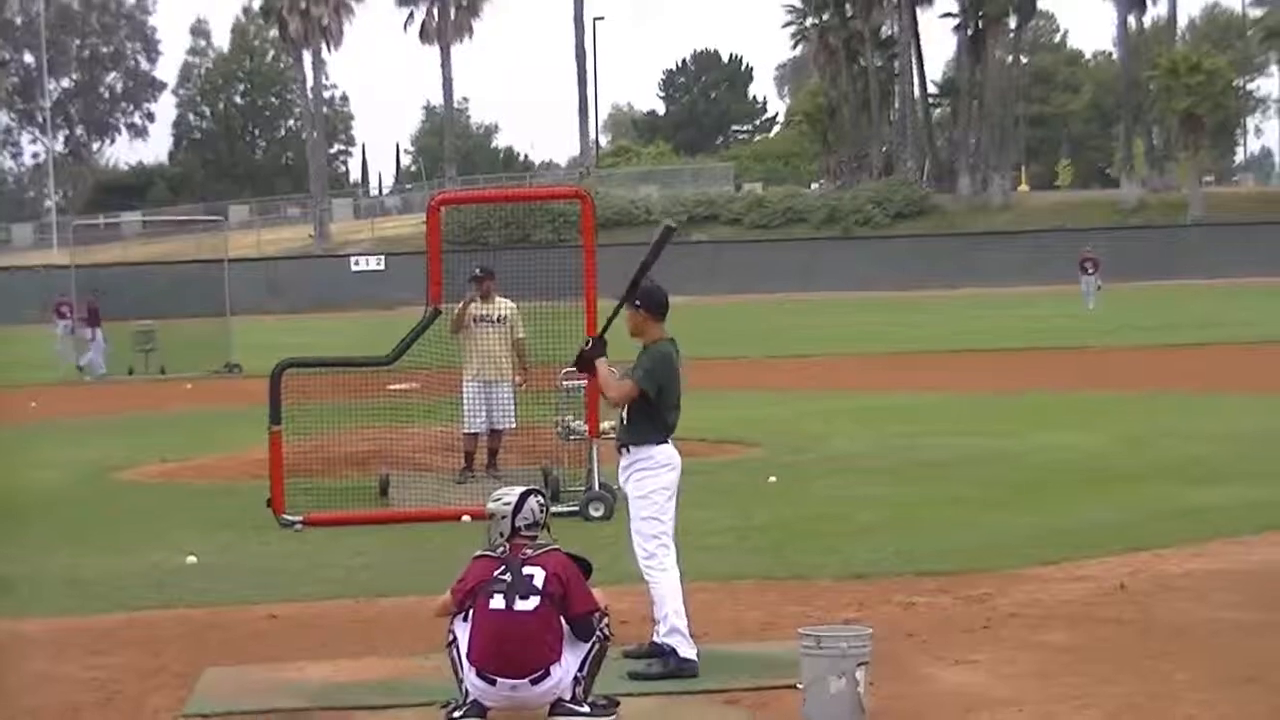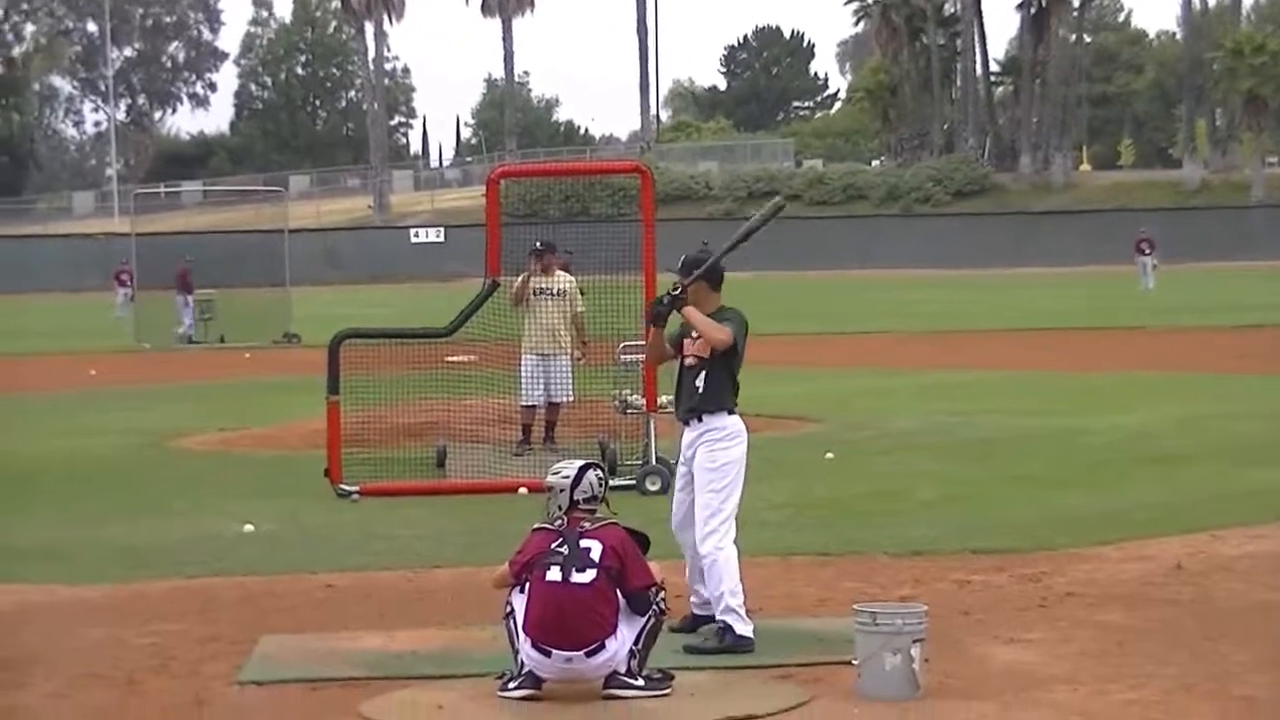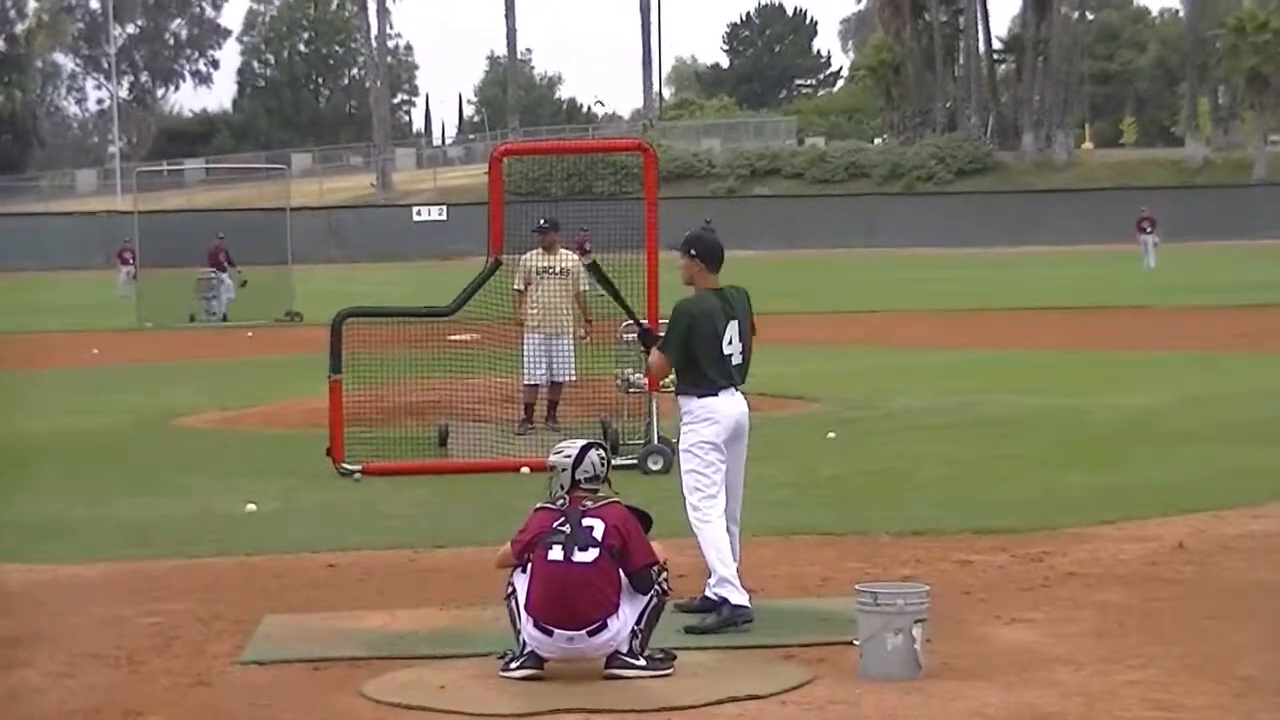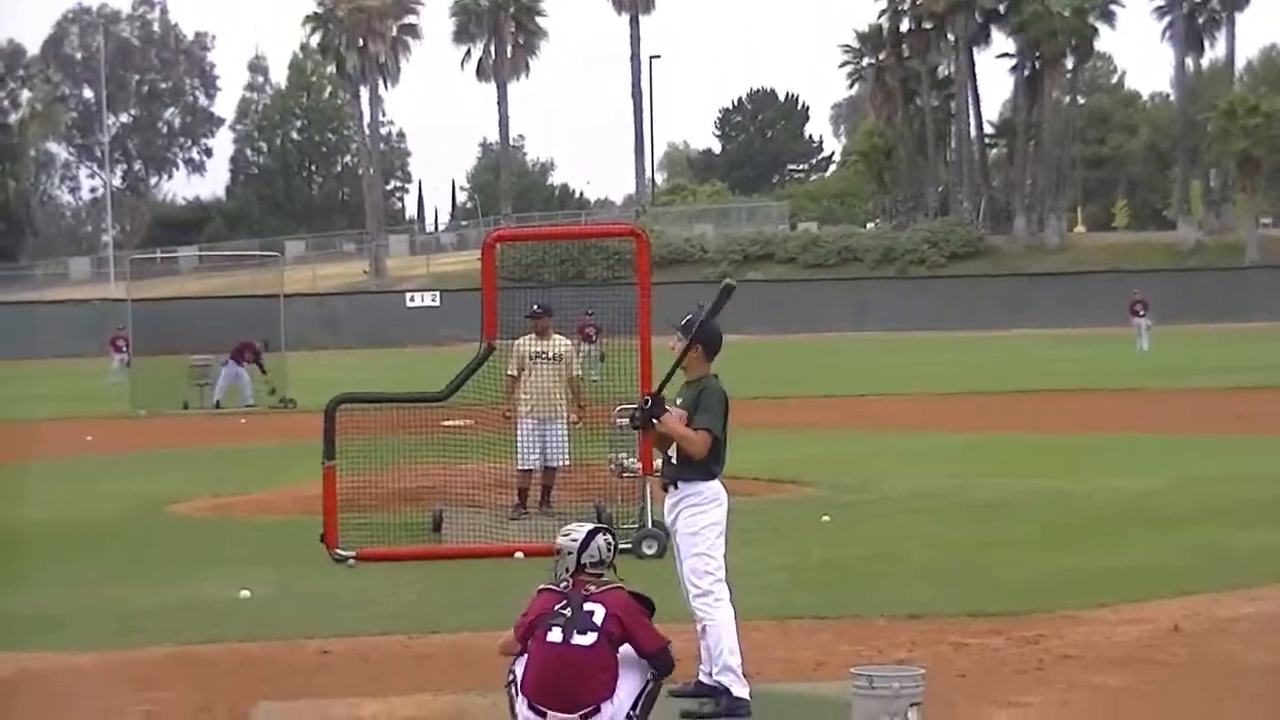
dt=0.7s
person 1, frame 1
left shoulder: (657, 354)
right shoulder: (660, 350)
left elbow: (617, 395)
right elbow: (626, 392)
left wrist: (600, 359)
right wrist: (595, 366)
left hip: (648, 461)
right hip: (653, 457)
left knee: (655, 557)
right knee: (660, 553)
left ankle: (680, 651)
right ankle: (667, 637)
person 1, frame 2
left shoulder: (731, 319)
right shoulder: (690, 324)
left elbow: (721, 340)
right elbow: (655, 358)
left wrist: (684, 308)
right wrist: (657, 323)
left hip: (719, 433)
right hip: (693, 432)
left knee: (714, 533)
right knee: (685, 526)
left ankle: (736, 628)
right ankle: (705, 605)
person 1, frame 3
left shoulder: (688, 309)
right shoulder: (740, 298)
left elbow: (659, 369)
left wrist: (653, 346)
left hip: (705, 412)
right hip: (735, 404)
left knee: (704, 509)
right knee: (727, 508)
left ankle: (733, 599)
right ankle: (721, 590)
person 1, frame 4
left shoulder: (711, 390)
right shoulder: (685, 389)
left elbow: (698, 446)
right elbow: (671, 445)
left wrist: (663, 414)
right wrist: (652, 422)
left hip: (699, 498)
right hip: (679, 496)
left knee: (709, 592)
right knee: (698, 593)
right ankle: (712, 677)
person 2, frame 1
left shoulder: (482, 563)
right shoulder: (558, 562)
left elbow: (440, 609)
right elbow: (587, 629)
right wrist: (595, 602)
left hip: (486, 689)
right hip: (543, 689)
left knee: (459, 618)
right knee: (596, 620)
right ankle: (571, 700)
person 2, frame 2
left shoulder: (539, 536)
right shoulder: (615, 535)
left elbow: (498, 580)
right elbow: (643, 603)
right wrist: (650, 576)
left hip: (540, 660)
right hip: (599, 660)
left knee: (518, 590)
right knee: (654, 592)
left ankle: (526, 674)
right ankle: (625, 673)
person 2, frame 3
left shoulder: (542, 516)
right shoulder: (617, 514)
left elbow: (501, 560)
right elbow: (644, 583)
left hip: (544, 640)
right hip: (601, 640)
left knee: (519, 571)
right knee: (656, 573)
left ankle: (528, 655)
right ankle: (627, 653)
person 2, frame 4
left shoulder: (544, 598)
right shoulder: (619, 599)
left elbow: (505, 648)
right elbow: (665, 664)
left knee: (523, 659)
right knee: (644, 661)
person 3, frame 1
left shoulder: (509, 307)
right shoulder: (466, 306)
left elbow: (518, 340)
right elbow: (454, 330)
left wrist: (522, 368)
right wrist: (465, 306)
left hip: (501, 375)
right hip: (474, 375)
left knee: (498, 423)
right knee: (471, 423)
left ankle: (492, 464)
right ankle: (468, 466)
person 3, frame 2
left shoulder: (568, 281)
right shoulder: (526, 279)
left elbow: (577, 314)
right elbow: (515, 302)
left wrist: (582, 342)
right wrist: (528, 278)
left hip: (560, 348)
right hip: (533, 348)
left knee: (556, 396)
right knee: (529, 396)
left ankle: (549, 436)
right ankle: (525, 439)
person 3, frame 3
left shoulder: (572, 260)
right shoulder: (528, 259)
left elbow: (579, 292)
right elbow: (519, 289)
left wrist: (586, 320)
right wrist: (519, 311)
left hip: (563, 327)
right hip: (535, 327)
left knee: (558, 375)
right knee: (532, 375)
left ankle: (551, 415)
right ankle: (527, 418)
person 3, frame 4
left shoulder: (565, 345)
right shoulder: (521, 344)
left elbow: (573, 377)
right elbow: (513, 376)
left wrist: (579, 404)
right wrist: (508, 403)
left hip: (556, 411)
right hip: (528, 411)
left knee: (553, 459)
right knee: (526, 459)
left ankle: (545, 500)
right ankle: (521, 503)
